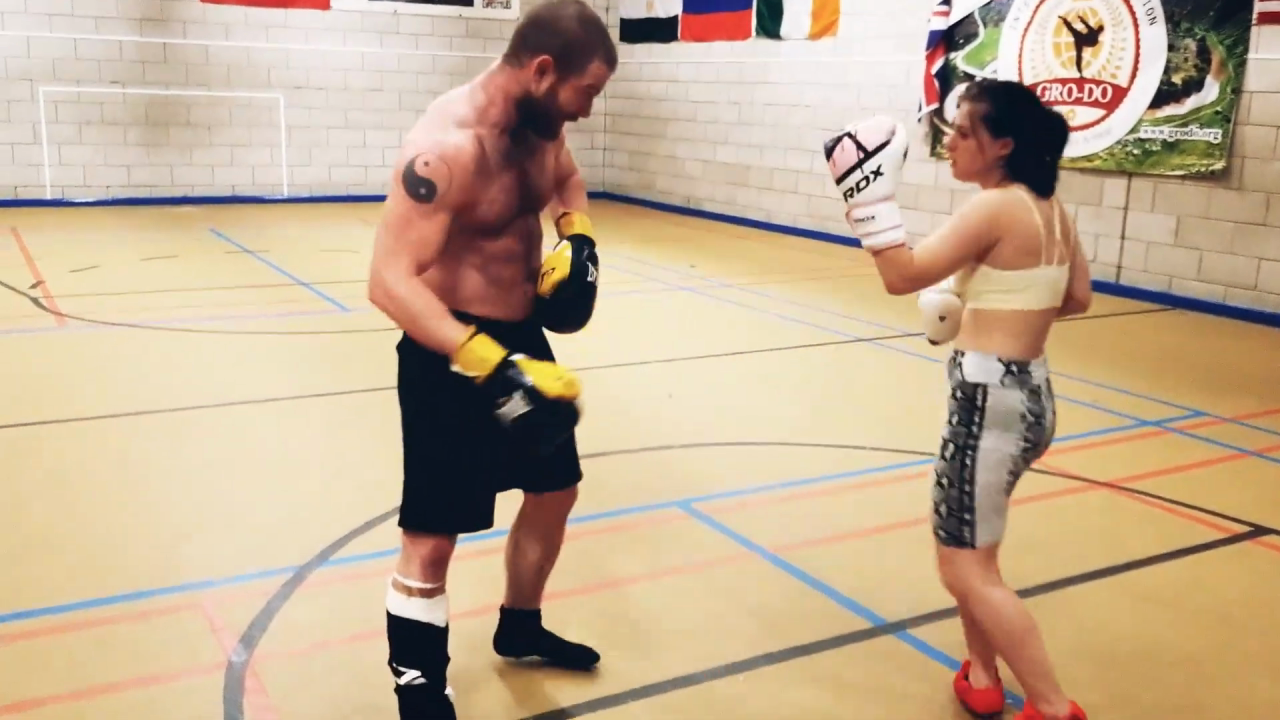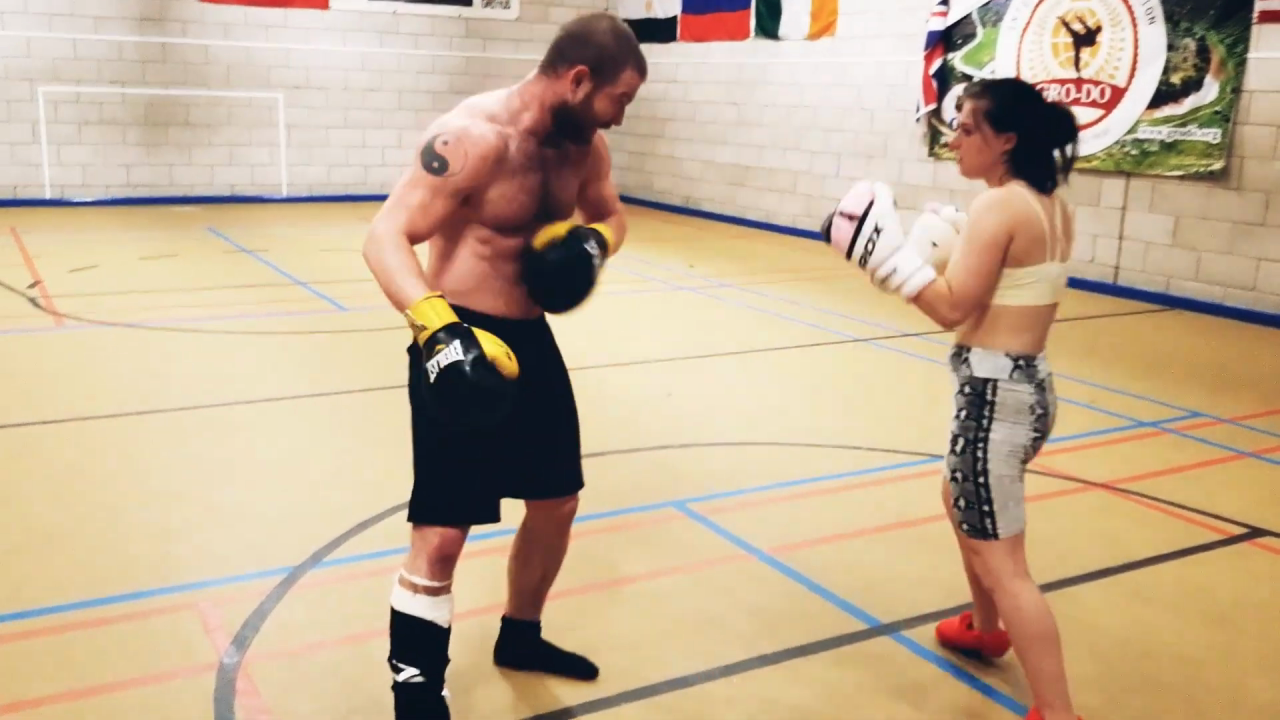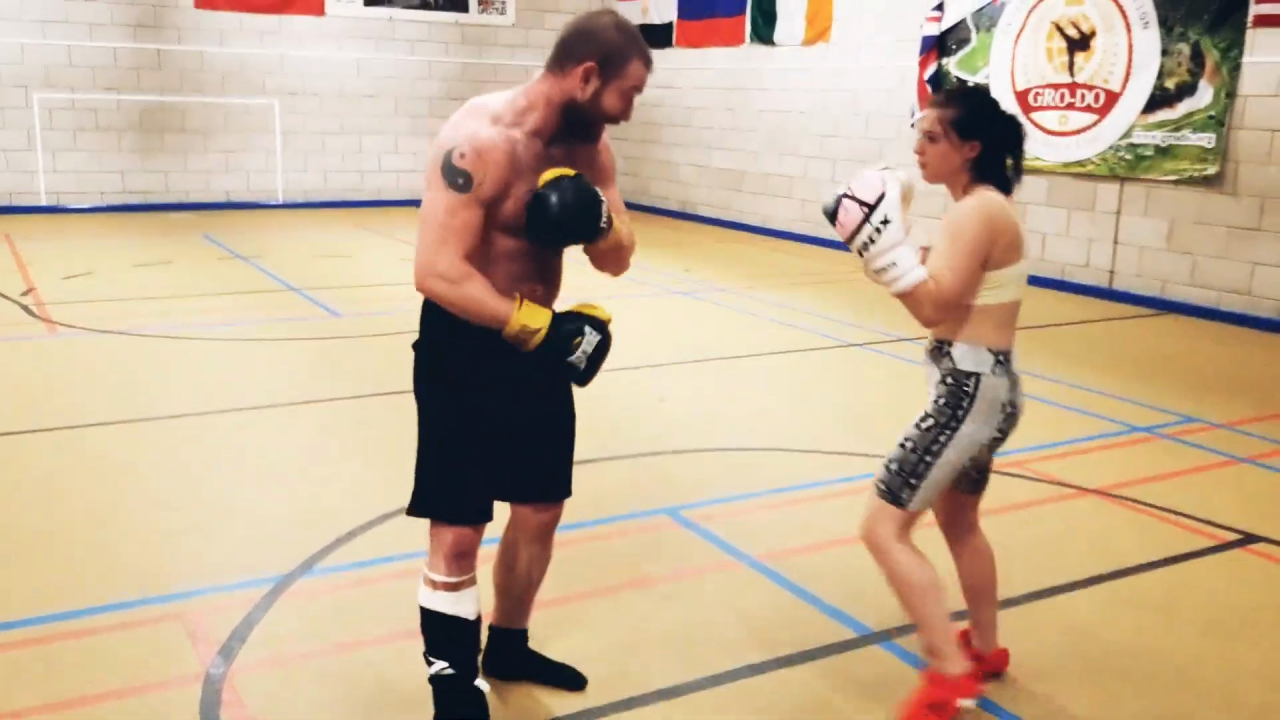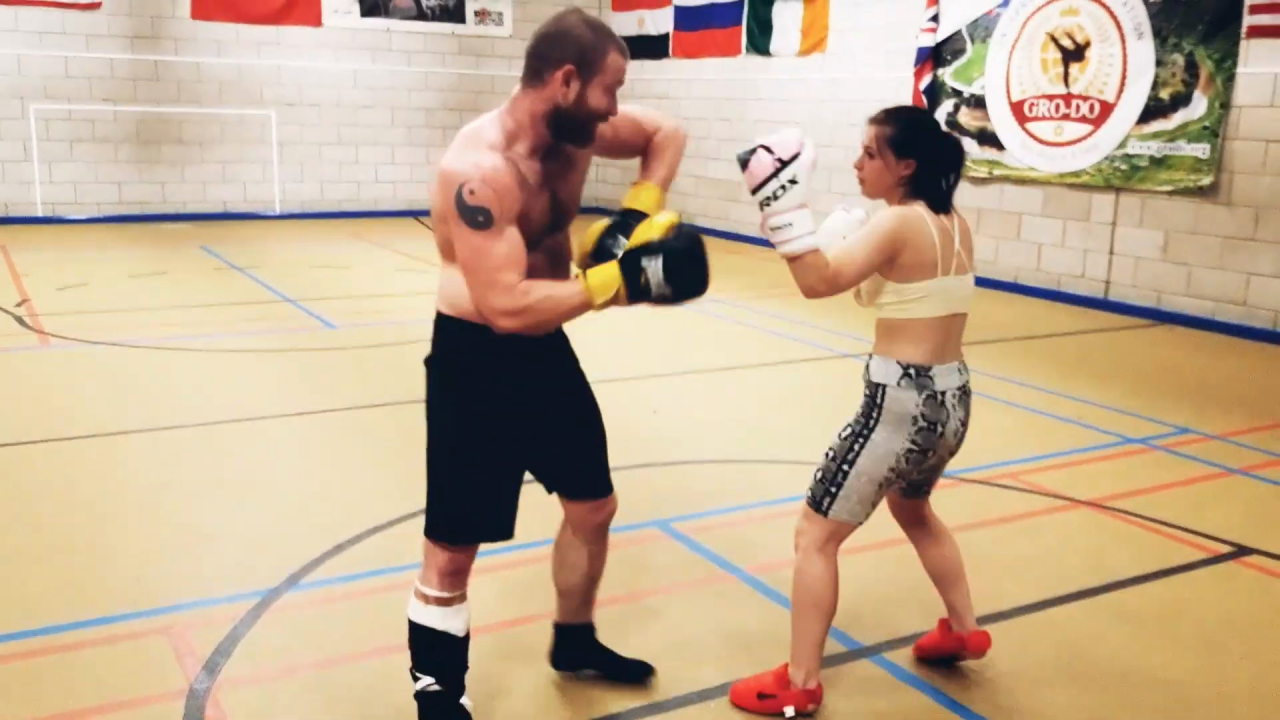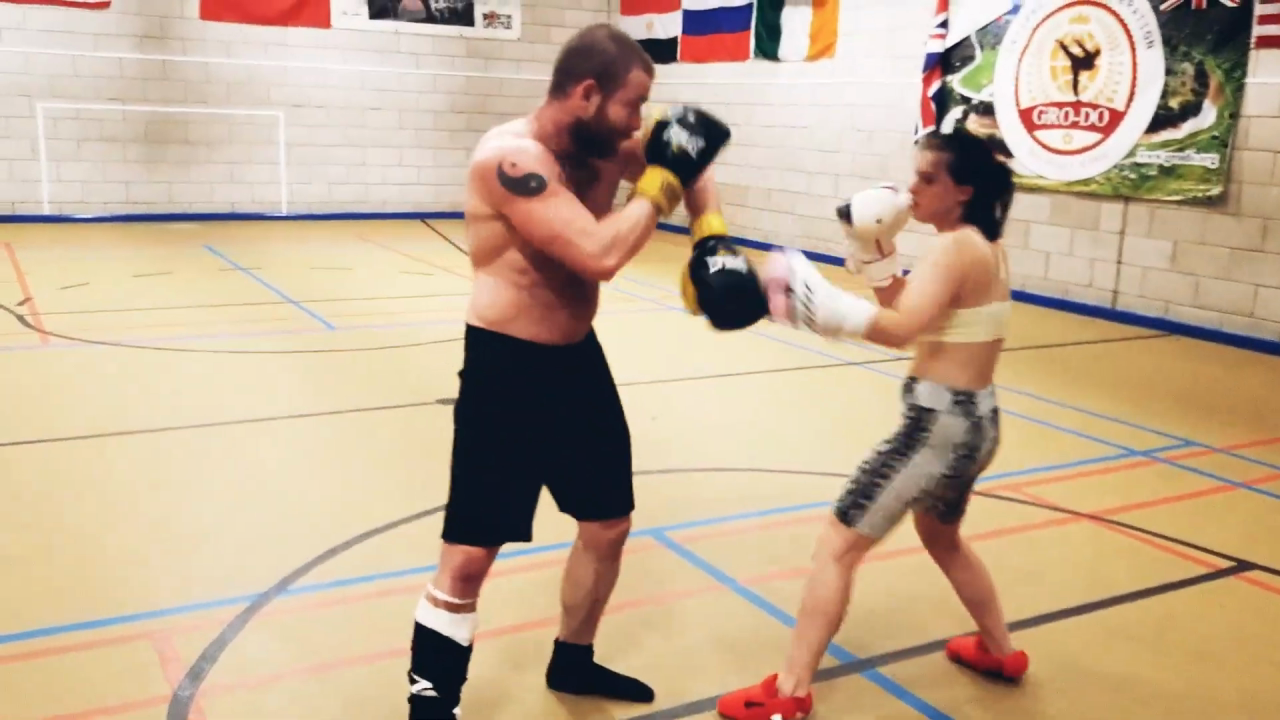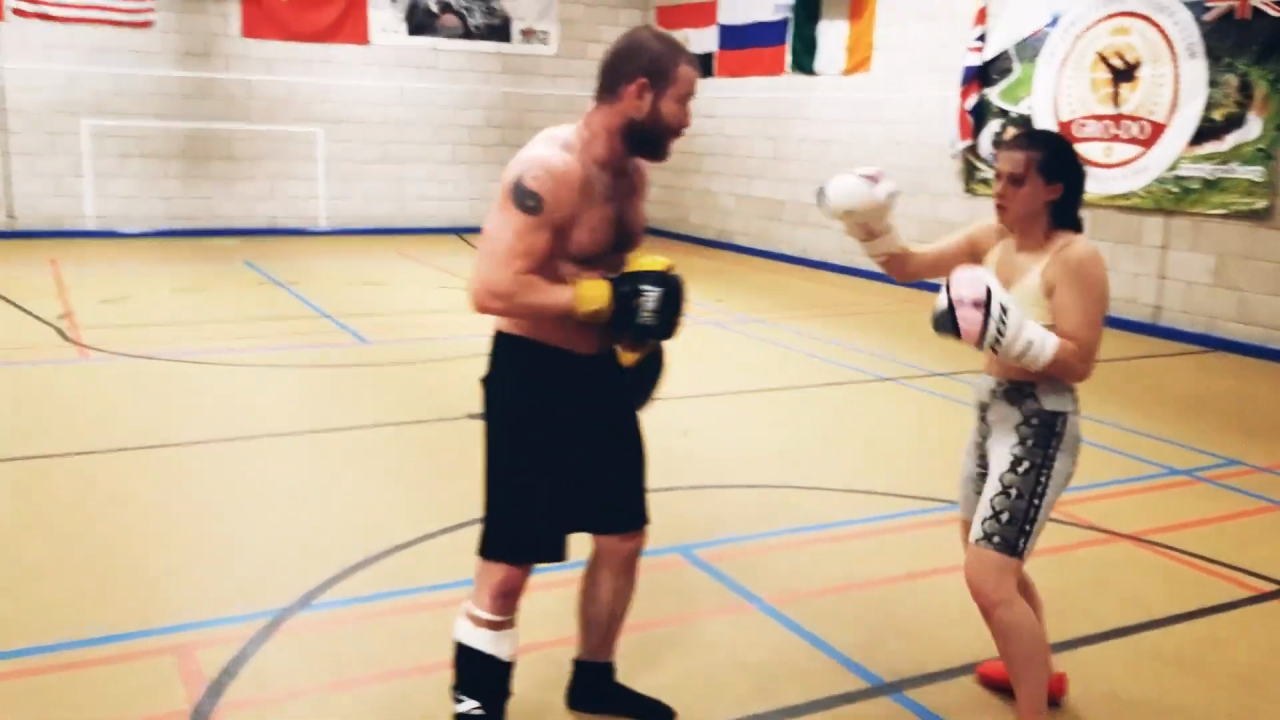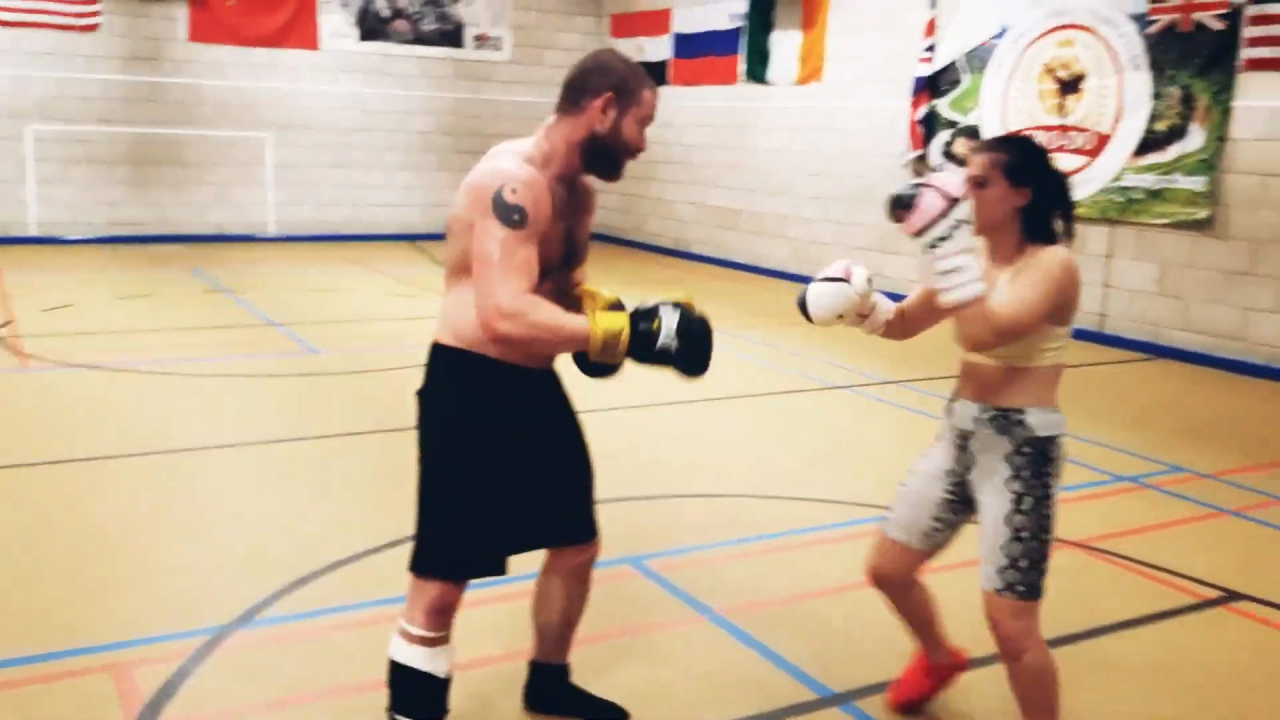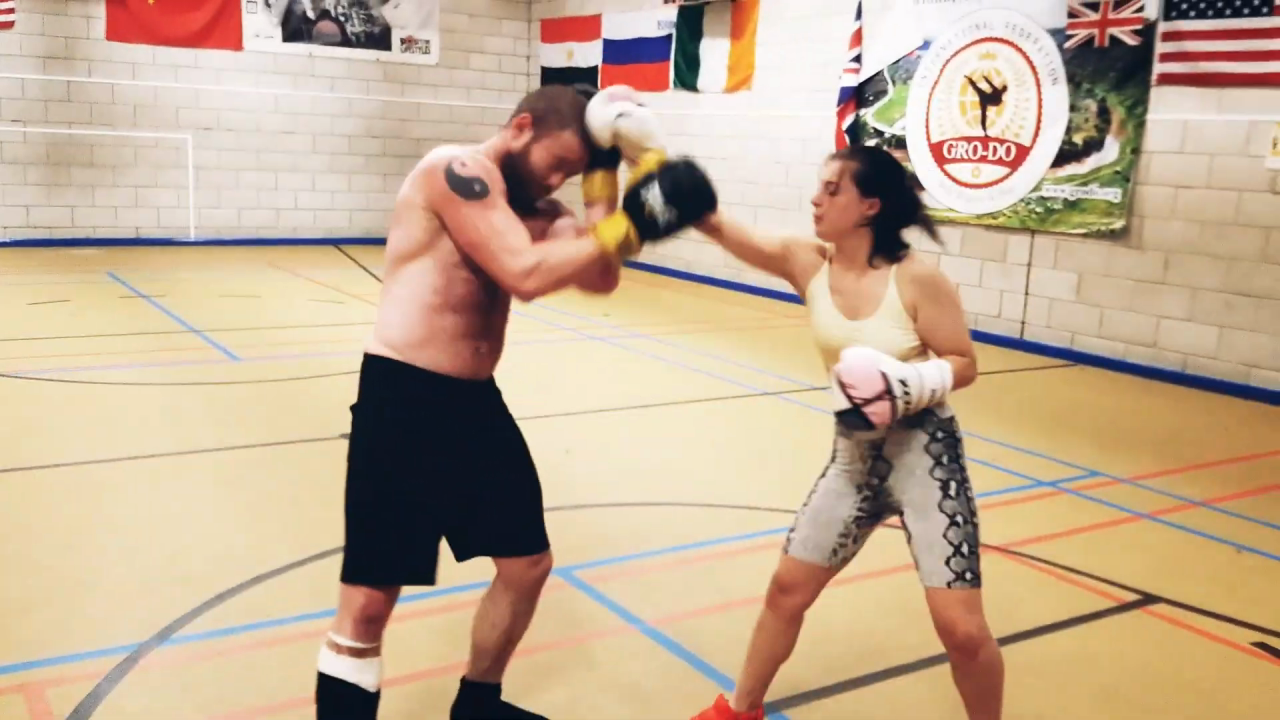
dt=0.3s
person 1, frame 1
left shoulder: (542, 124)
right shoulder: (446, 146)
left elbow: (566, 180)
right elbow: (391, 284)
left wrist: (577, 237)
right wrist: (491, 367)
left hip: (517, 339)
right hip: (448, 352)
left knee: (555, 490)
right knee: (432, 540)
left ankle: (521, 625)
person 1, frame 2
left shoulder: (582, 146)
right shoulder: (472, 135)
left elbow: (611, 218)
right elbow: (383, 239)
left wrist: (592, 242)
right wrist: (436, 330)
left hip: (528, 339)
right hip: (459, 348)
left knee: (556, 501)
right knee: (440, 536)
left ankle: (520, 636)
person 1, frame 3
left shoulder: (588, 147)
right shoulder: (481, 138)
left elbow: (618, 259)
right elbow: (438, 271)
left wrist: (596, 217)
right wrist: (542, 329)
left hip: (540, 341)
right hip: (464, 344)
left knee: (540, 511)
right knee: (456, 533)
left ankle: (508, 645)
person 1, frame 4
left shoulder: (581, 126)
right shoulder: (478, 169)
left elbow: (671, 135)
right elbow: (506, 305)
left wrist: (651, 221)
right wrist: (621, 282)
left hip: (546, 350)
right hip: (473, 360)
left knee: (593, 505)
right knee: (452, 550)
left ankle: (575, 639)
person 1, frame 5
left shoulder: (610, 141)
right shoulder: (508, 159)
left elbow: (695, 165)
right elbow: (599, 256)
left wrist: (712, 237)
right wrist: (662, 177)
left hip: (578, 360)
right hip: (504, 370)
left knee: (609, 525)
right knee: (469, 555)
left ankle: (572, 660)
person 1, frame 6
left shoulder: (633, 172)
right shoulder: (551, 168)
right elbow: (492, 289)
left wrist: (636, 316)
right wrist: (606, 298)
left hip: (598, 376)
right hip: (530, 377)
left knee: (622, 541)
right knee: (507, 570)
person 1, frame 7
left shoulder: (578, 190)
right shoulder: (515, 180)
right elbow: (503, 318)
left wrist: (597, 315)
right wrist: (625, 327)
left hip: (536, 390)
right hip: (469, 392)
left knee: (577, 549)
right knee: (439, 587)
person 1, frame 8
left shoulder: (530, 206)
right shoulder: (456, 170)
left elbow: (599, 278)
right elbow: (522, 273)
left wrist: (604, 178)
right wrist: (629, 226)
left hip: (475, 402)
right hip: (401, 400)
left knee: (527, 565)
right knee: (370, 597)
person 2, frame 1
left shoulder: (992, 208)
right shoulder: (1048, 210)
left elbow: (902, 277)
right elbow: (1077, 299)
left wrist: (870, 194)
left hip: (991, 404)
right hip: (1030, 398)
left knee: (968, 575)
right knee: (974, 557)
person 2, frame 2
left shoulder: (998, 207)
right shoulder: (1050, 205)
left elbow: (953, 310)
left wrist: (884, 247)
right wrist: (952, 248)
left hip: (995, 395)
right hip: (1025, 387)
left knee: (1001, 566)
right knee: (964, 510)
right ankle: (984, 628)
person 2, frame 3
left shoulder: (974, 211)
right shoulder: (990, 204)
left elbow: (934, 309)
left wrist: (878, 239)
right wrist: (887, 231)
left hip: (970, 390)
right hip: (987, 386)
left knee: (884, 528)
right knee: (957, 518)
right ankle: (983, 646)
person 2, frame 4
left shoulder: (899, 224)
right shoulder: (953, 224)
left elbow: (816, 281)
left wrist: (781, 200)
right wrist: (865, 265)
left hip: (900, 402)
right hip: (950, 398)
left knee: (815, 538)
right knee: (911, 510)
right ankle: (962, 630)
person 2, frame 5
left shoulder: (955, 251)
right shoulder: (981, 246)
left elbow: (900, 329)
right elbow: (900, 302)
left wrist: (811, 300)
right wrist: (872, 247)
left hip: (936, 423)
right hip: (974, 421)
left knee: (835, 549)
right knee: (939, 534)
right ankle: (999, 649)
person 2, frame 6
left shoulder: (1077, 259)
right shoulder: (994, 237)
left elbow: (1076, 364)
right elbow: (906, 264)
left wrist: (1003, 326)
right wrist: (870, 222)
left hip: (1039, 424)
right hip: (993, 414)
left knee: (990, 579)
right knee: (991, 562)
person 2, frame 7
left shoulder: (1053, 266)
right shoulder: (972, 254)
left elbow: (985, 332)
right elbow: (902, 324)
left wrist: (944, 246)
right wrist: (861, 304)
left hip: (1020, 449)
right hip: (958, 433)
left knee: (1011, 622)
right knee: (887, 568)
right ankle: (936, 658)
person 2, frame 8
left shoulder: (918, 277)
right shoulder: (809, 260)
left elbow: (963, 366)
right elbow: (722, 232)
left wrist: (903, 389)
left hip: (925, 451)
right hip: (855, 452)
left knee: (961, 628)
right knee: (788, 589)
